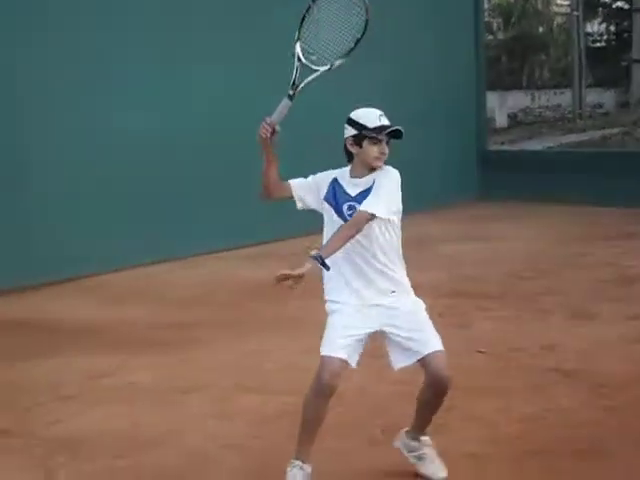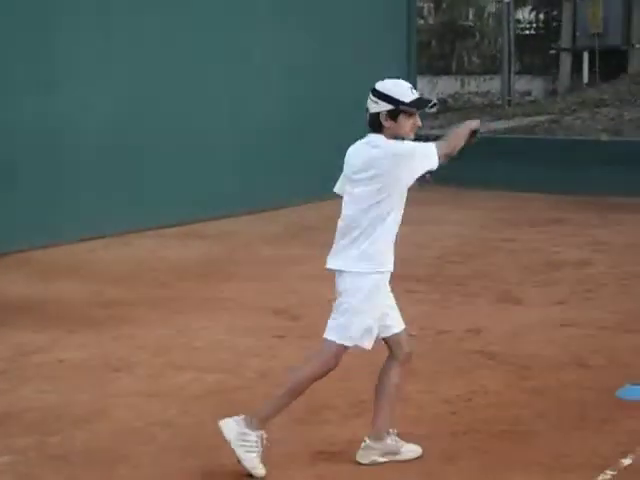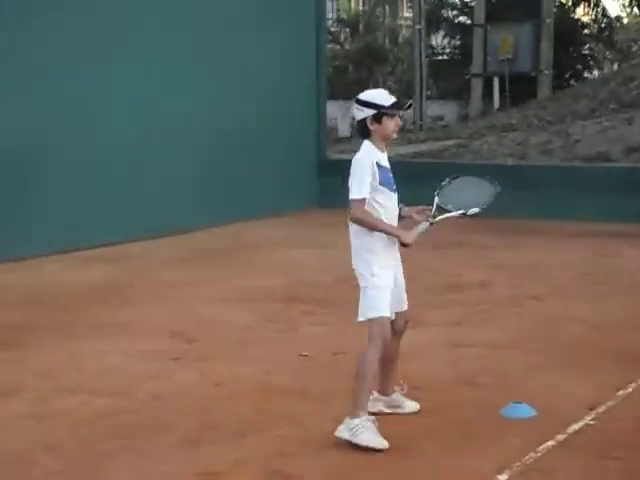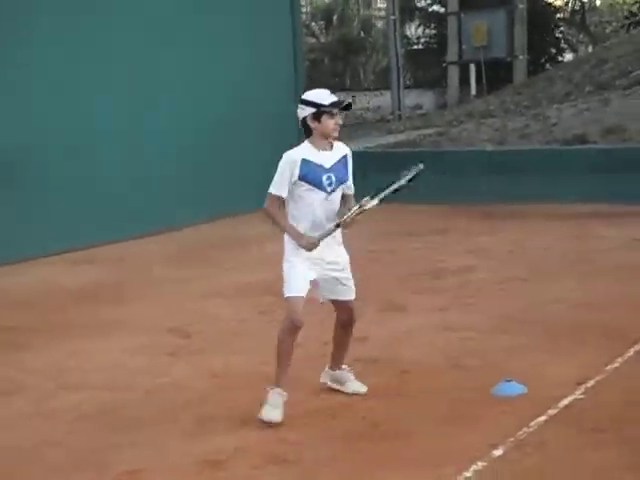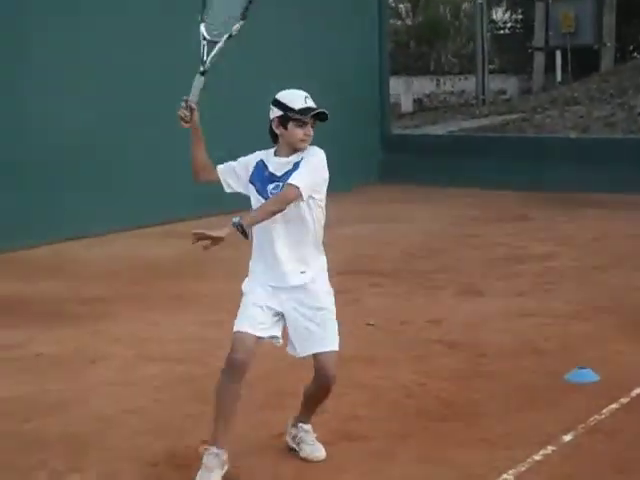
dt=1s
person 1, frame 1
left shoulder: (388, 179)
right shoulder: (328, 183)
left elbow: (354, 225)
right elbow: (272, 192)
left wrist: (313, 262)
right wrist: (269, 151)
left hip: (396, 297)
right hip: (348, 301)
left knee: (439, 376)
right knee: (326, 381)
left ankle: (415, 439)
person 1, frame 2
left shoulder: (359, 152)
right shoulder: (400, 157)
left elbow: (343, 199)
right elbow: (448, 148)
right wrist: (468, 125)
left hip: (367, 269)
right hip: (366, 270)
left knee: (401, 351)
right knee: (327, 359)
left ankle: (379, 440)
right ankle: (250, 427)
person 1, frame 3
left shoulder: (380, 157)
right shoulder: (365, 159)
right elbow: (357, 213)
left wrist: (404, 212)
right wrist: (398, 232)
left hip: (388, 258)
right hip: (373, 262)
left knee: (397, 327)
right knee: (380, 338)
left ankle: (385, 394)
right ankle: (357, 420)
person 1, frame 4
left shoulder: (344, 154)
right shoulder: (294, 159)
right elbow: (273, 206)
left wrist: (349, 210)
right wrist: (297, 235)
left hip: (333, 248)
right hip: (300, 251)
left knee: (347, 315)
right knee: (295, 317)
left ankle: (335, 371)
right ankle: (276, 393)
person 1, frame 5
left shoulder: (314, 159)
right shoulder: (255, 163)
left elbow: (283, 199)
right elbow: (203, 174)
left wrist: (236, 227)
right wrist: (195, 129)
left hip: (308, 283)
right hip: (264, 282)
left knee: (327, 372)
right knee: (238, 359)
left ankle: (300, 428)
